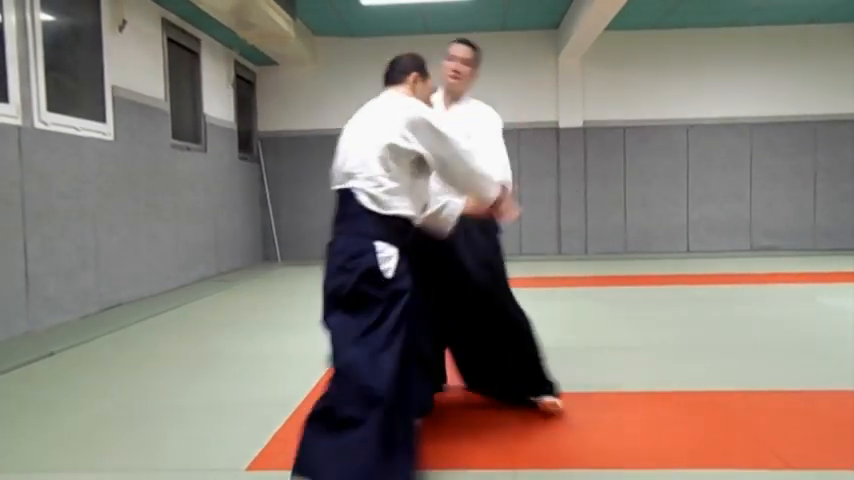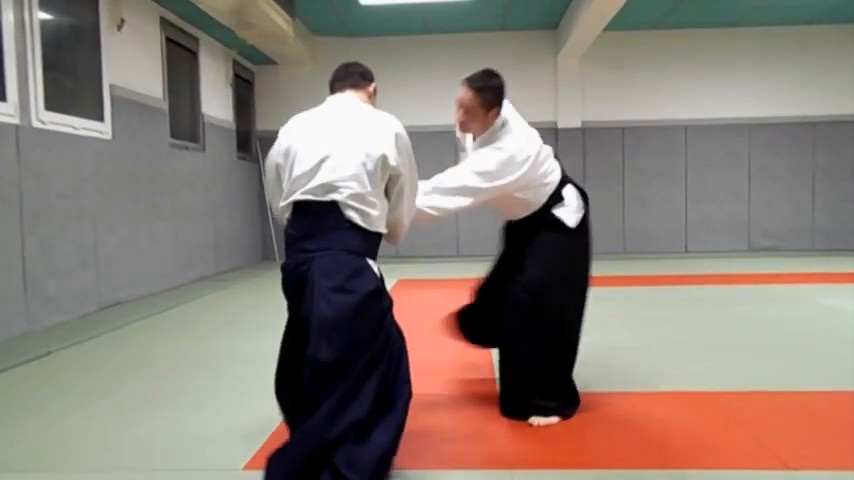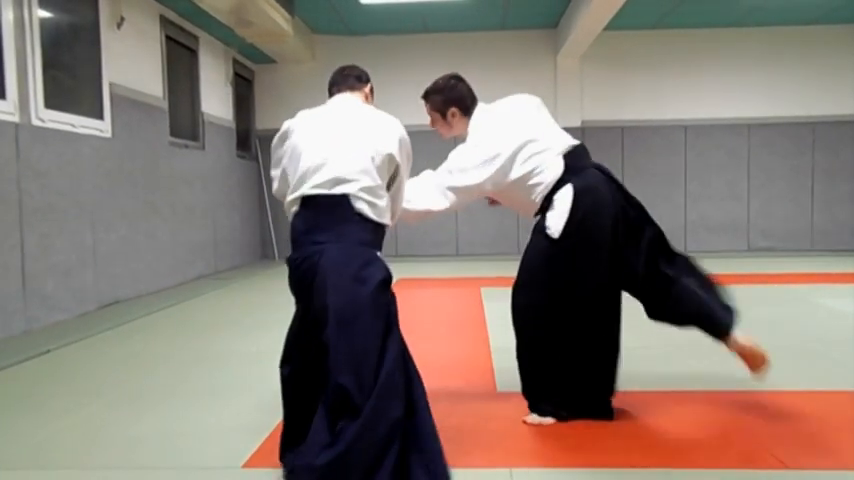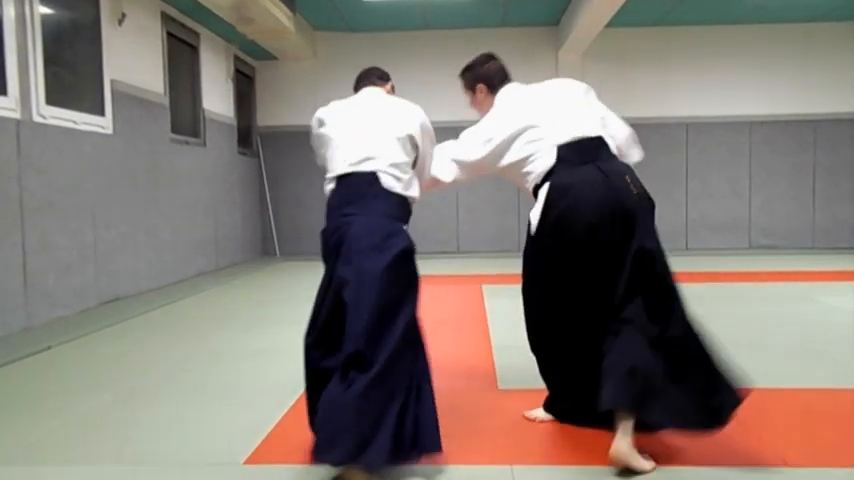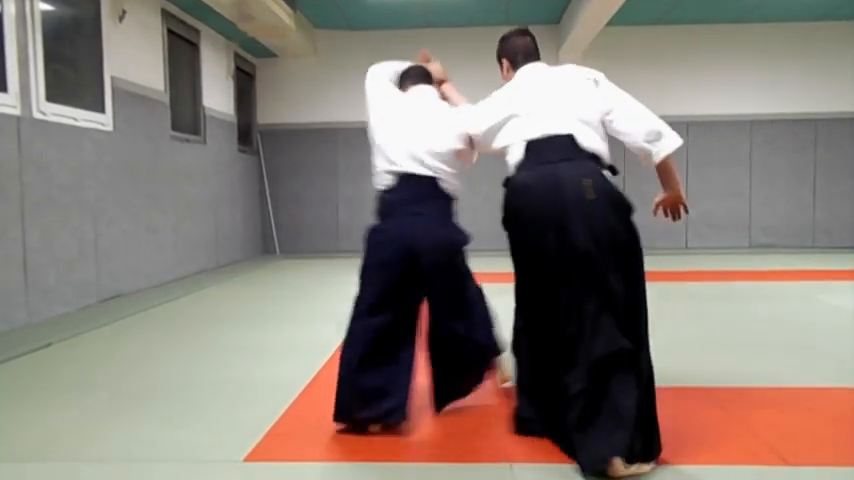
dt=0.3s
person 1, frame 1
left shoulder: (361, 119)
right shoulder: (409, 113)
right elbow: (457, 165)
left wrist: (455, 210)
right wrist: (494, 197)
left hip: (350, 244)
right hip: (372, 249)
left knee: (372, 352)
right knee: (371, 365)
person 1, frame 2
left shoulder: (293, 127)
right shoulder: (386, 127)
left elbow: (279, 199)
right elbow: (400, 207)
right wrist: (380, 229)
left hip: (300, 256)
right hip: (346, 260)
left knee: (307, 371)
right knee: (346, 382)
person 1, frame 3
left shoulder: (295, 126)
right shoulder: (389, 128)
left elbow: (281, 187)
right elbow: (394, 202)
left hip: (307, 246)
right hip: (354, 250)
left knee: (309, 357)
right knee: (366, 368)
person 1, frame 4
left shoulder: (328, 114)
right shoulder: (411, 113)
right elbow: (423, 177)
left hip: (341, 221)
right hip: (382, 224)
left knee: (334, 328)
right knee: (380, 333)
left ankle: (336, 436)
person 1, frame 5
left shoulder: (384, 100)
right shoulder: (454, 118)
left elbow: (378, 71)
left wrist: (414, 72)
left hip: (394, 223)
right hip: (438, 224)
left knee: (377, 315)
right knee: (459, 303)
left ankle: (368, 410)
right ankle: (481, 371)
person 2, frame 1
left shoulder: (482, 117)
left elbow: (493, 170)
left hip: (472, 218)
left knee: (485, 298)
right knee: (422, 302)
left ankle: (530, 385)
person 2, frame 2
left shoulder: (506, 152)
right shoulder: (475, 122)
left elbow: (450, 191)
left hip: (555, 221)
right hip: (523, 217)
left knee: (536, 303)
right knee: (506, 289)
left ankle: (548, 400)
person 2, frame 3
left shoulder: (480, 150)
right shoulder: (517, 105)
left elbow: (428, 193)
left hip: (578, 208)
right hip: (602, 188)
left knee: (539, 302)
right knee: (654, 269)
left ankle: (554, 402)
right ankle: (731, 336)
person 2, frame 4
left shoulder: (495, 125)
right shoulder: (567, 89)
left elbow: (440, 163)
right elbow: (624, 140)
left hip: (565, 200)
right hip: (619, 185)
left knee: (555, 307)
right knee: (636, 304)
left ankle: (569, 403)
right ankle: (625, 428)
person 2, frame 5
left shoulder: (500, 101)
right shoulder: (586, 77)
left elbow: (463, 125)
right elbow: (648, 131)
left wrist: (445, 86)
right wrist: (671, 188)
left hip: (529, 193)
right hip: (586, 190)
left knee: (545, 304)
right knee: (611, 313)
left ankle: (541, 413)
